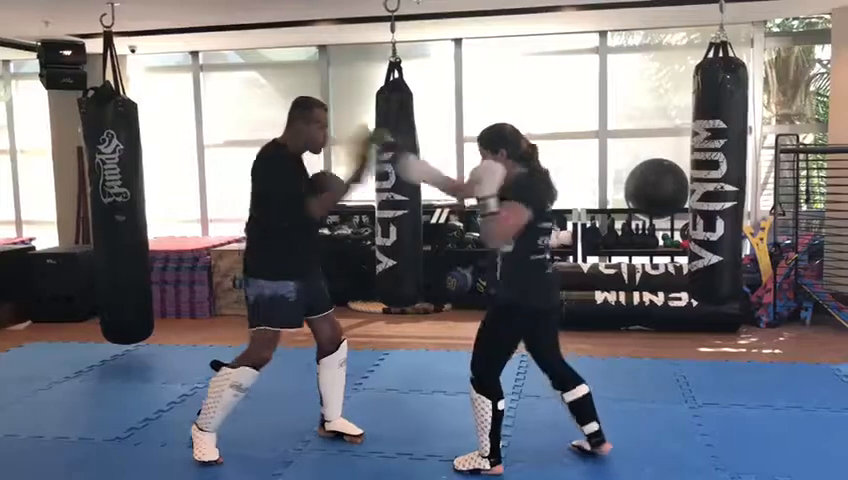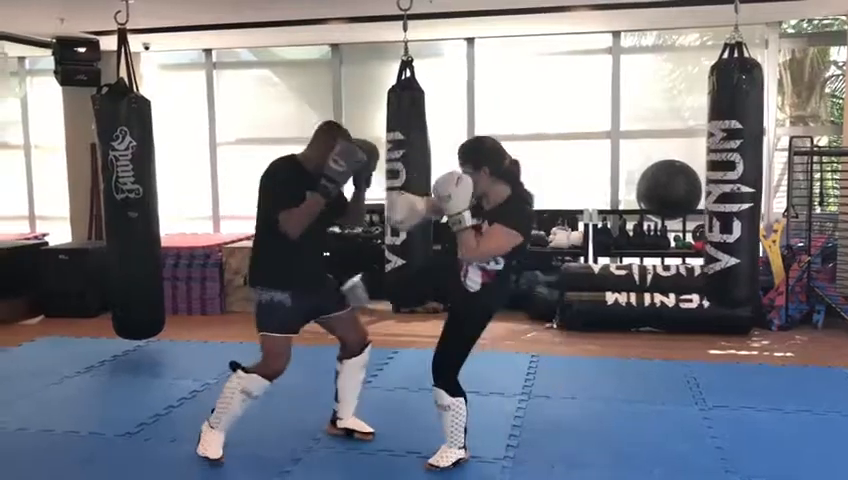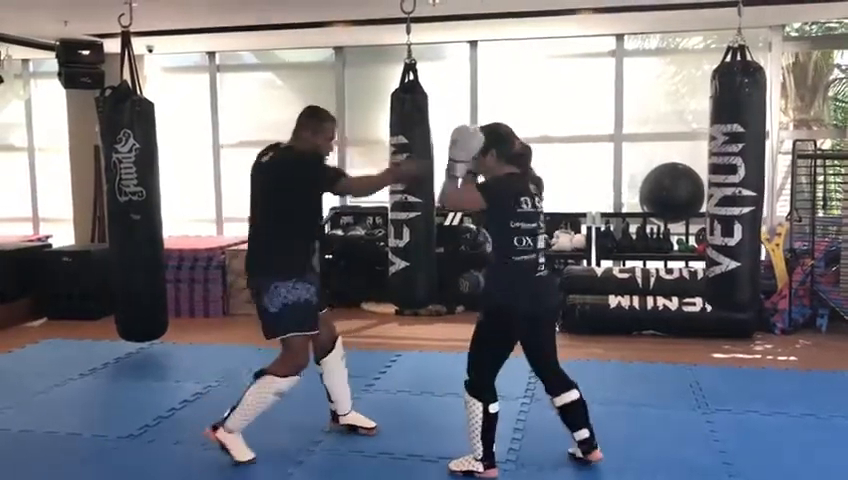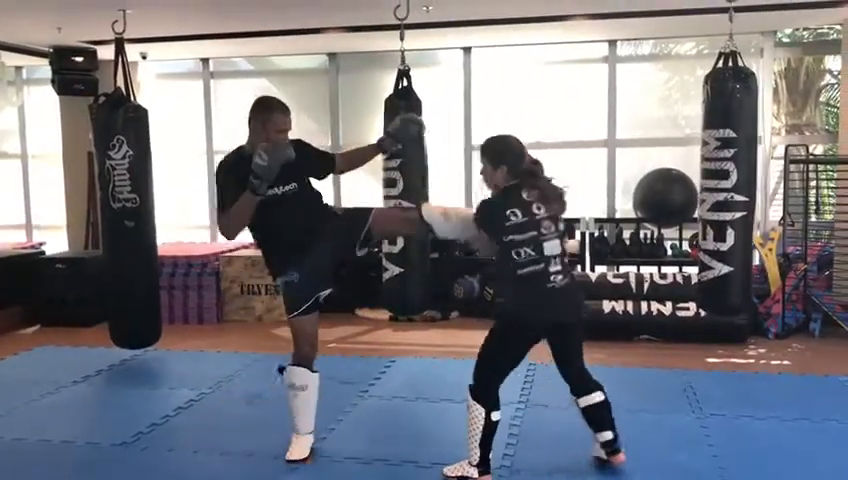
dt=1s
person 1, frame 1
left shoulder: (290, 159)
right shoulder: (275, 159)
left elbow: (307, 203)
right elbow: (317, 210)
left wrist: (328, 186)
right wrist: (351, 177)
left hip: (301, 268)
right hip: (272, 273)
left knee: (331, 337)
right knee: (259, 354)
left ankle: (330, 419)
right ankle: (203, 430)
person 1, frame 2
left shoulder: (321, 177)
right shoulder: (282, 173)
left elbow: (351, 220)
right elbow: (291, 227)
left wrist: (361, 185)
right wrist: (328, 188)
left hip: (313, 275)
right hip: (276, 282)
left knee: (357, 340)
right knee: (274, 363)
left ankle: (342, 418)
right ankle: (213, 430)
person 1, frame 3
left shoulder: (271, 157)
right shoulder: (299, 163)
right elbow: (351, 187)
right wrist: (395, 174)
left hip: (290, 269)
right hip: (281, 274)
left knee: (326, 339)
right knee: (295, 359)
left ankle: (343, 412)
right ankle: (228, 430)
person 1, frame 4
left shoulder: (296, 151)
right shoulder: (232, 168)
left elbow: (337, 163)
right elbow: (228, 230)
left wrist: (385, 144)
right wrist: (257, 187)
left hip: (331, 230)
right hip: (293, 262)
left knee: (399, 220)
right knee: (304, 349)
right ankle: (303, 435)
person 2, frame 1
left shoulder: (525, 188)
right shoulder: (520, 182)
left elbow: (494, 239)
right elbow: (463, 188)
left wrist: (487, 199)
right wrist: (429, 175)
left hip: (517, 298)
right hip: (542, 294)
left knee: (484, 374)
right knee: (554, 364)
left ankle: (489, 458)
right ankle: (597, 438)
person 2, frame 2
left shoulder: (516, 214)
right shoulder: (482, 198)
left elbow: (472, 253)
right elbow: (444, 206)
left wrist: (459, 211)
right wrist: (422, 207)
left hip: (479, 299)
right hip: (460, 284)
left knee: (444, 371)
left ankle: (456, 448)
person 2, frame 3
left shoulder: (499, 187)
right shoulder: (526, 184)
left elbow: (448, 201)
right elbow: (481, 205)
left wrist: (458, 162)
right wrist: (470, 172)
left hip: (508, 300)
right hip: (540, 295)
left knee: (479, 377)
right knee: (549, 369)
right ankle: (588, 445)
person 2, frame 4
left shoulder: (491, 208)
right shoulder: (548, 193)
left elbow: (484, 244)
left hip: (524, 310)
right hip: (566, 302)
left knee: (483, 383)
right knee: (577, 374)
right ankle: (612, 449)
